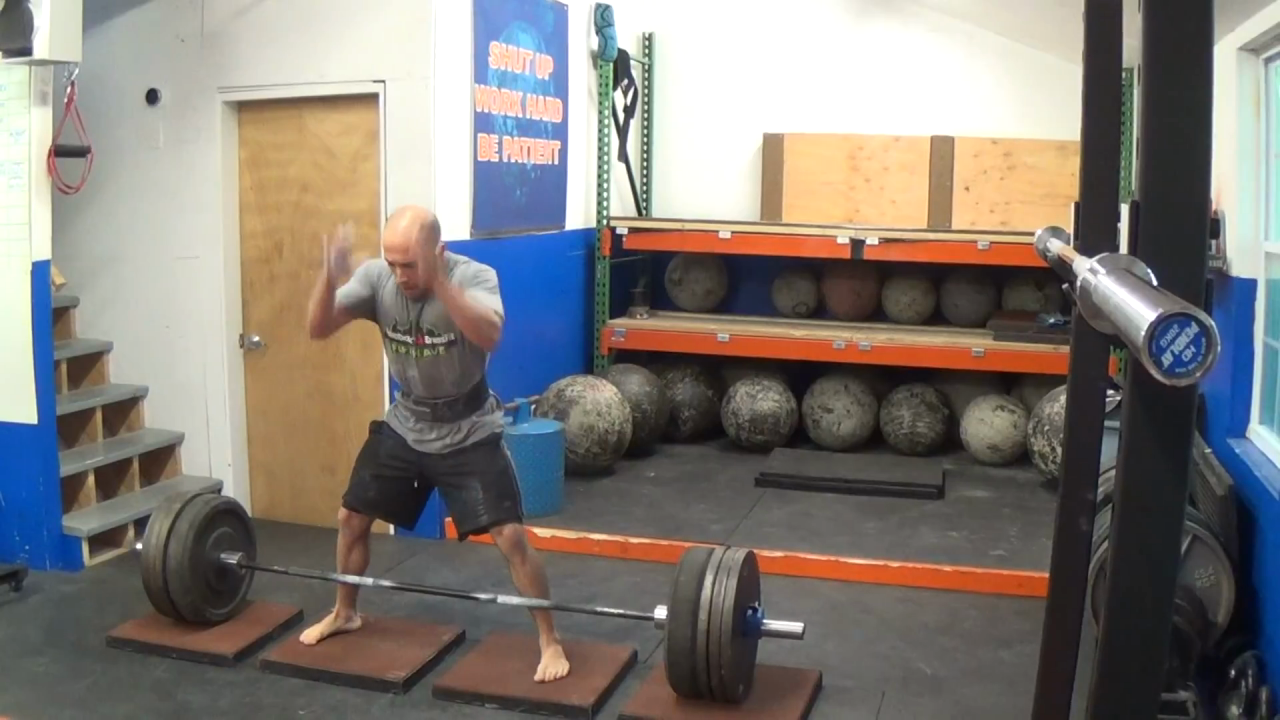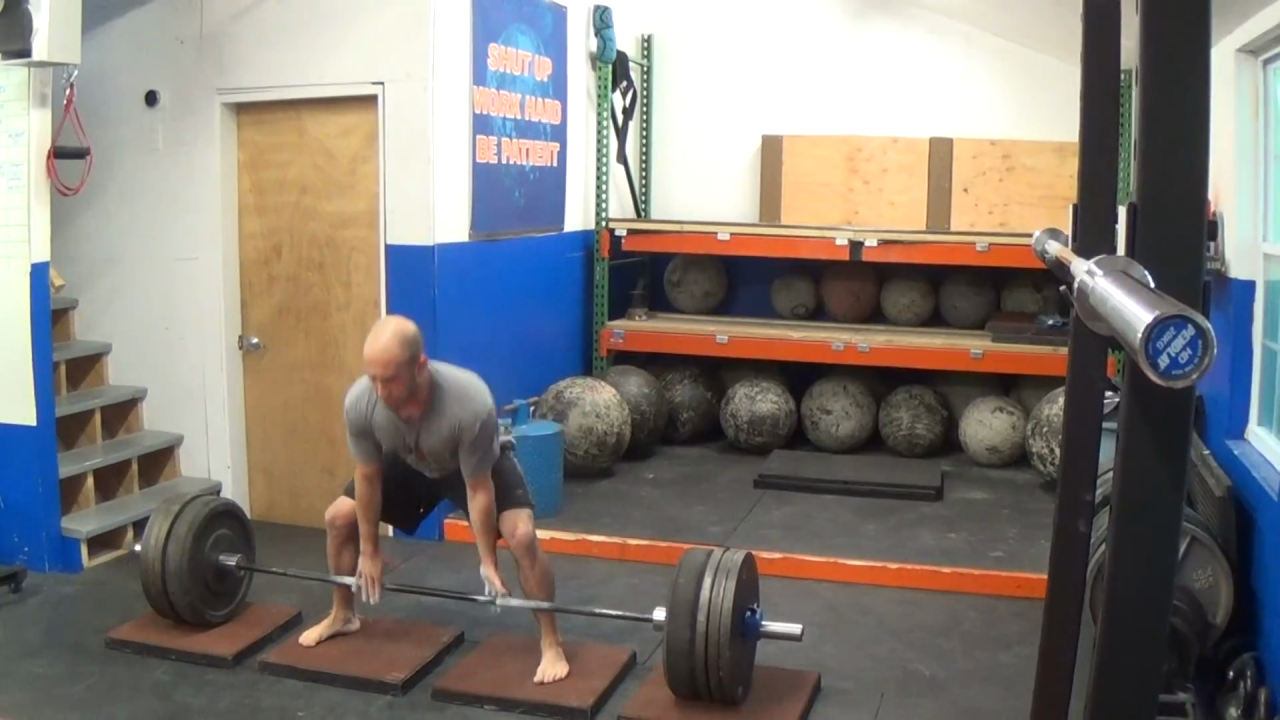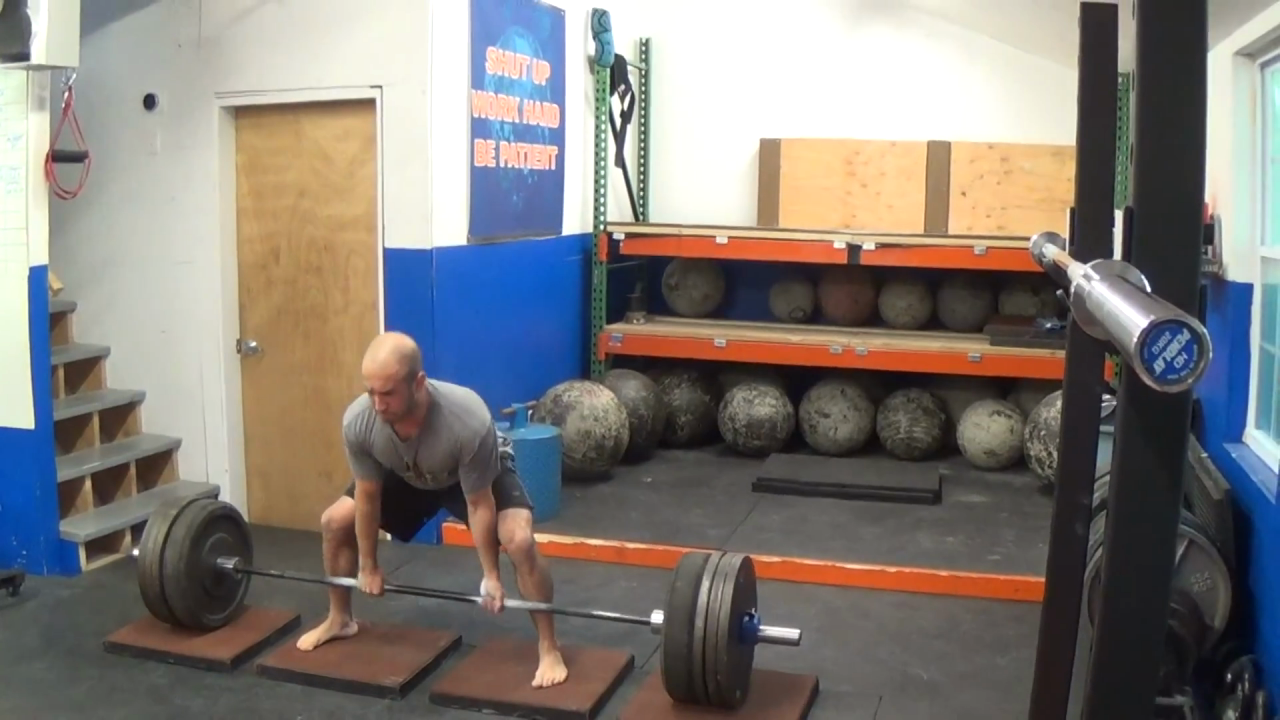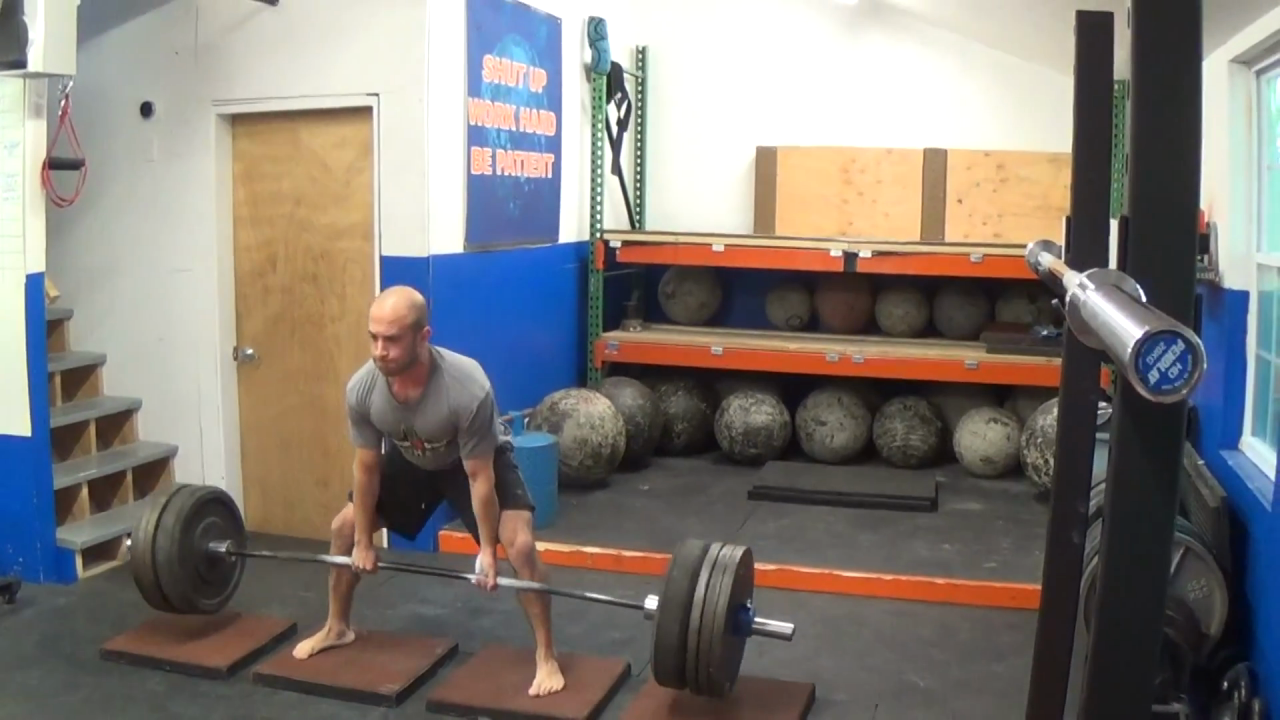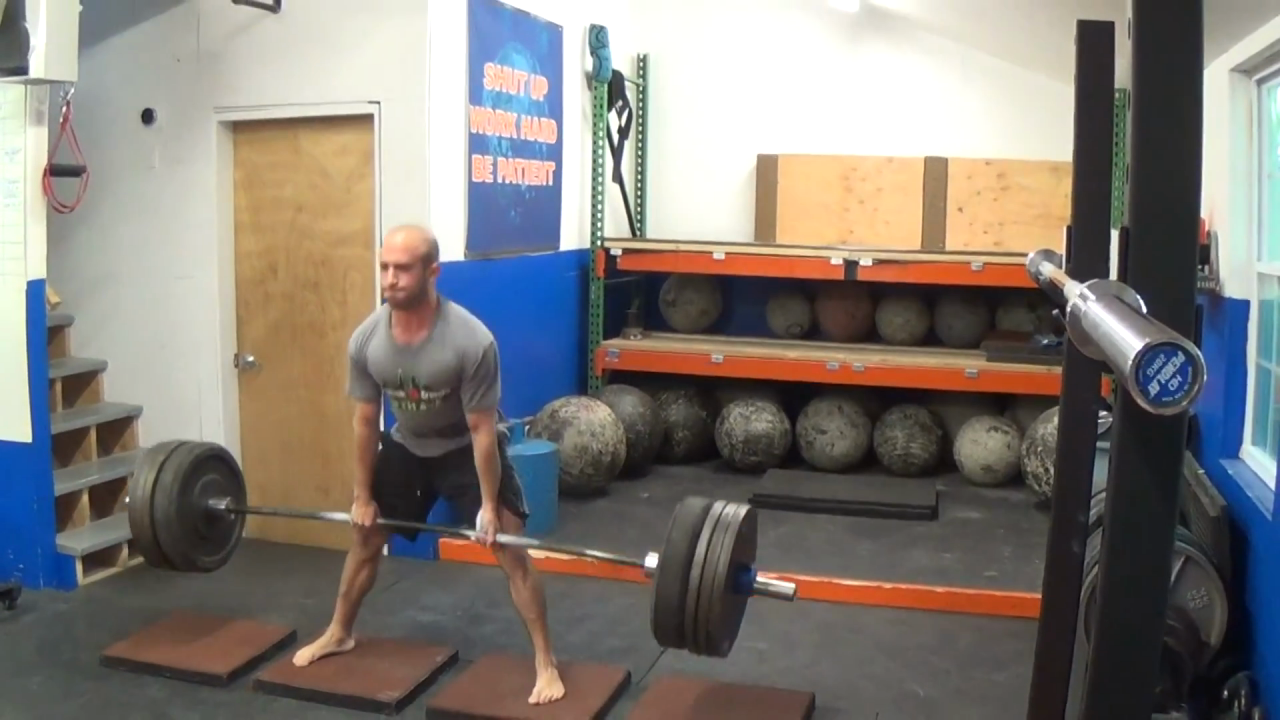
dt=0.3s
person 1, frame 1
left shoulder: (474, 279)
right shoulder: (374, 278)
left elbow: (487, 334)
right elbow: (319, 327)
left wrist: (437, 280)
right wrist: (329, 275)
left hip: (470, 435)
right hip: (403, 428)
left knee: (509, 537)
right knee: (351, 519)
left ankle: (549, 642)
right ankle: (344, 614)
person 1, frame 2
left shoulder: (471, 404)
right shoulder: (359, 402)
left elbow: (480, 487)
right elbow: (368, 477)
left wrist: (488, 562)
right wrist: (367, 552)
left hip: (481, 461)
right hip: (411, 462)
left knee: (521, 535)
right knee: (338, 519)
left ankle: (550, 644)
right ankle: (342, 616)
person 1, frame 3
left shoulder: (469, 423)
right shoulder: (358, 421)
left elbow: (479, 505)
right elbow: (367, 496)
left wrist: (491, 577)
right wrist: (368, 566)
left hip: (481, 475)
right hip: (407, 474)
left knee: (519, 542)
right knee: (334, 523)
left ankle: (548, 651)
right ankle: (338, 621)
person 1, frame 4
left shoulder: (469, 389)
right shoulder: (362, 389)
left elbow: (480, 476)
right elbow: (367, 467)
left wrist: (487, 552)
right wrist: (363, 541)
left hip: (480, 457)
right hip: (410, 459)
left knee: (520, 545)
right knee: (344, 528)
left ankle: (545, 657)
right ankle: (337, 628)
person 1, frame 5
left shoulder: (470, 341)
right shoulder: (366, 338)
left elbow: (483, 428)
right elbow: (366, 421)
left wrist: (490, 507)
right wrist: (362, 497)
left hip: (466, 449)
right hip: (404, 447)
left knee: (510, 551)
right knee: (365, 540)
left ankle: (546, 666)
right ankle: (338, 635)
